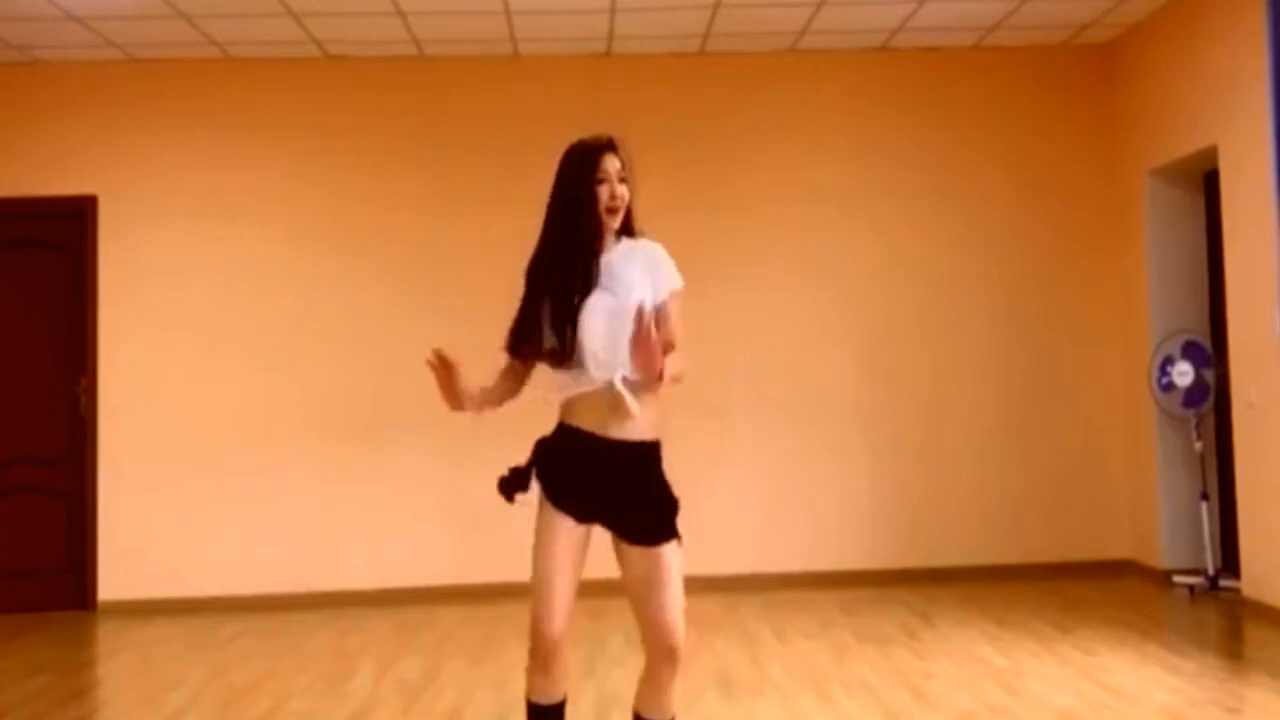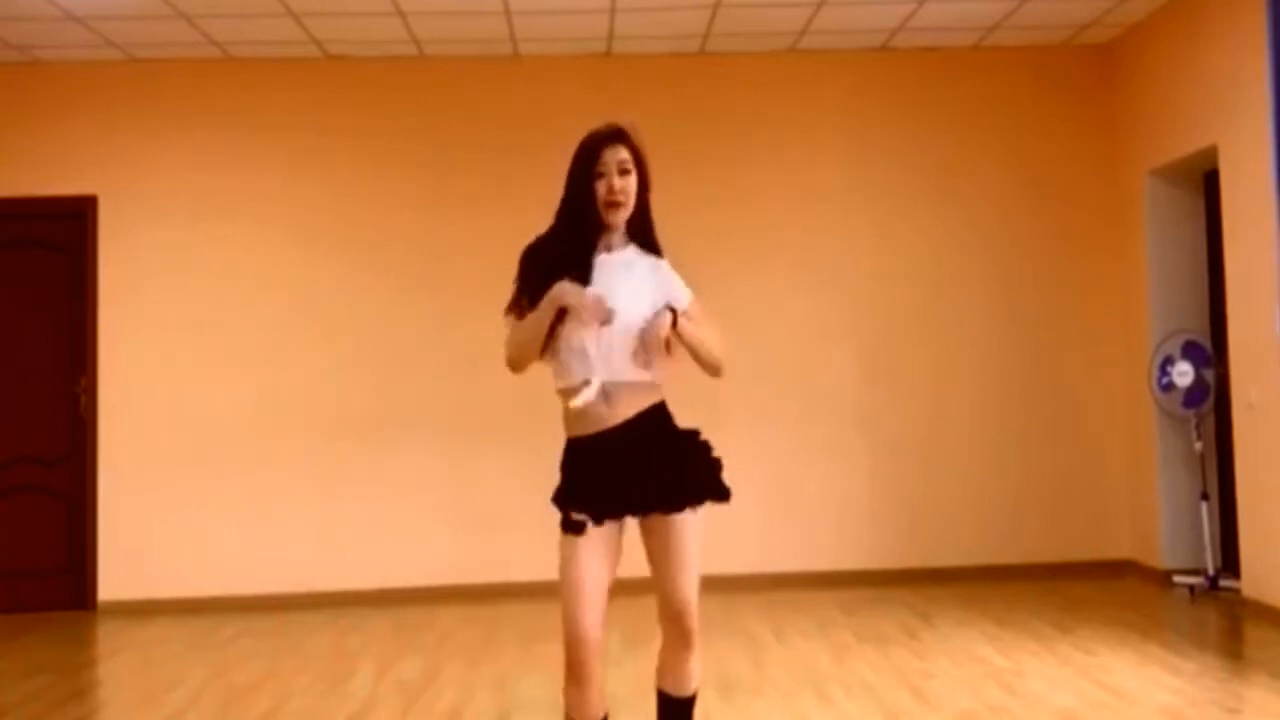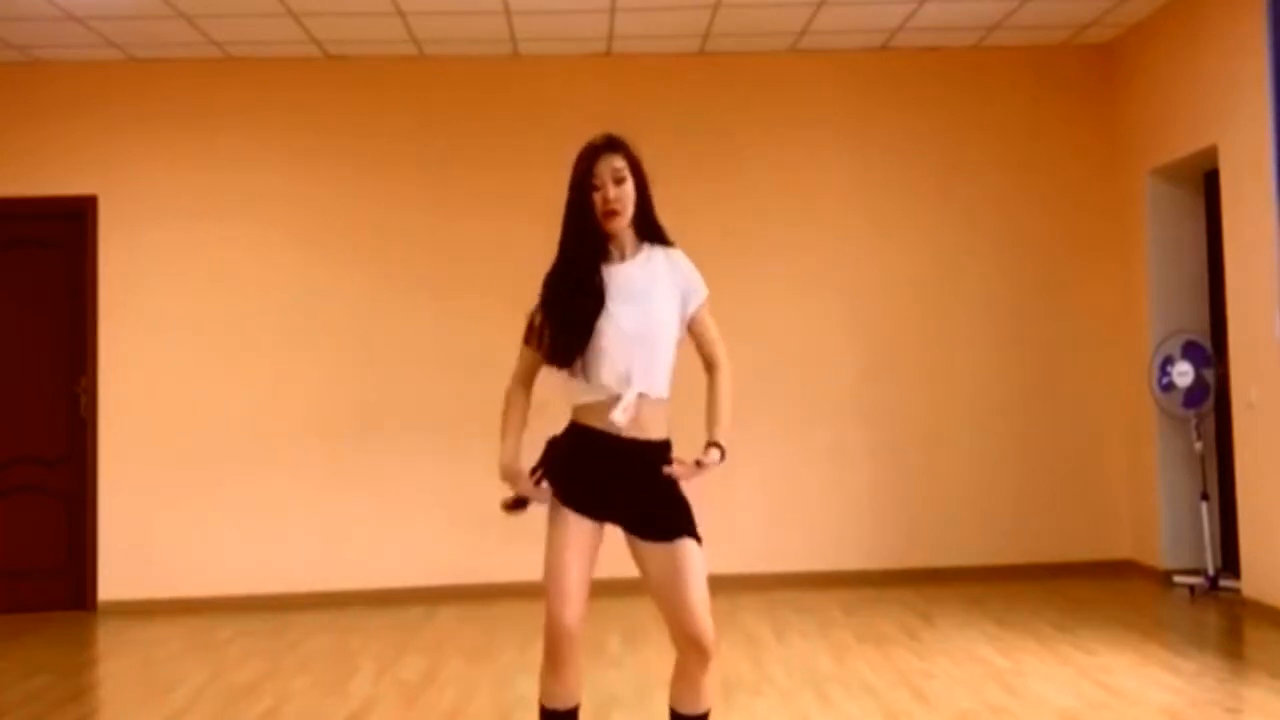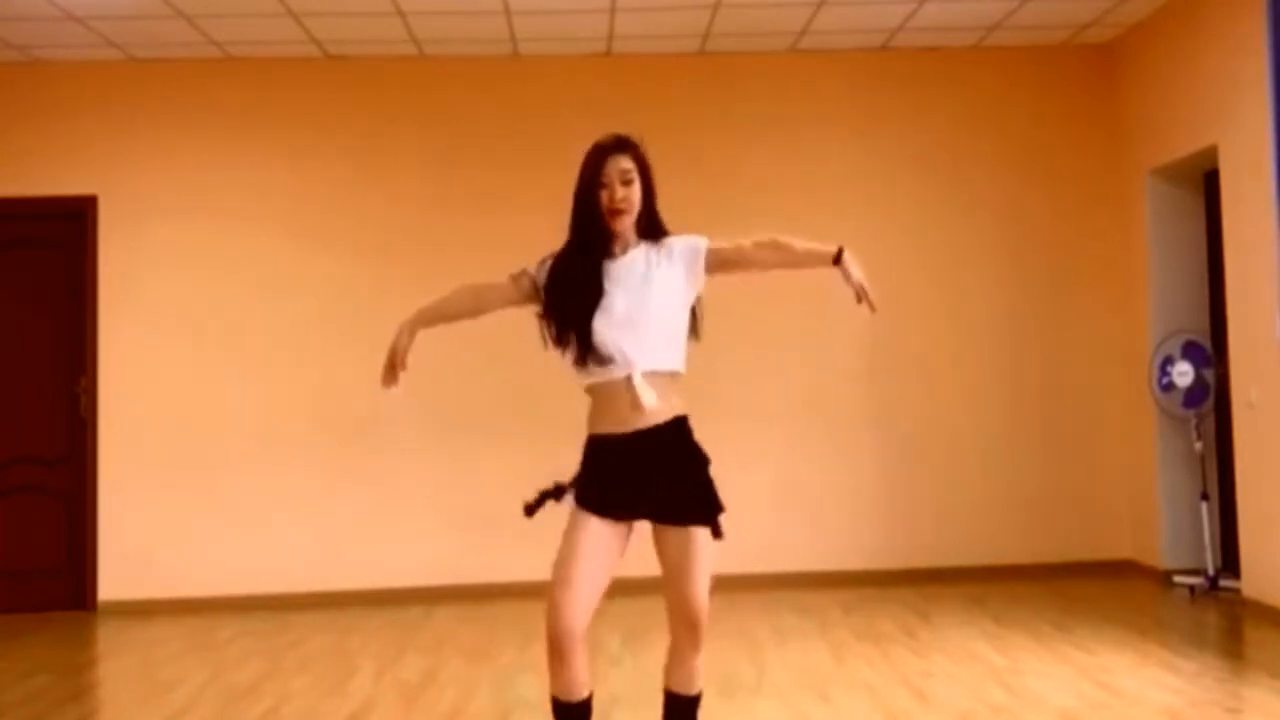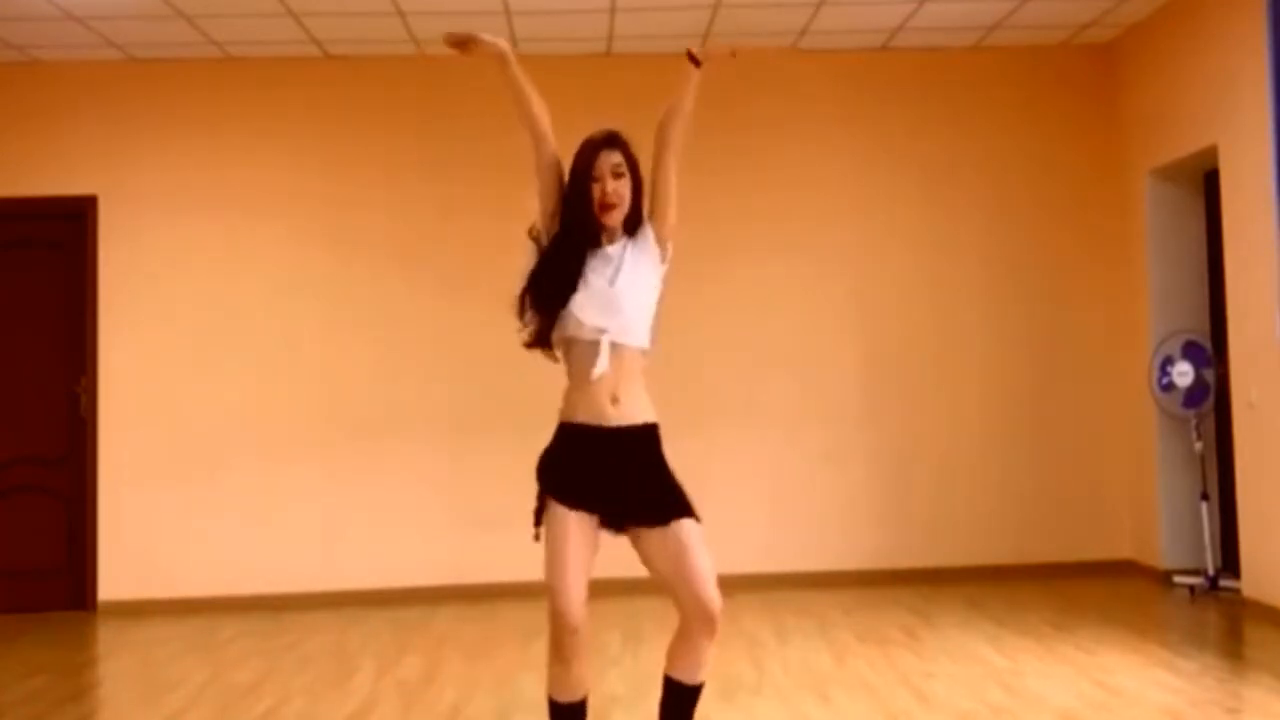
dt=1s
person 1, frame 1
left shoulder: (650, 260)
right shoulder: (555, 277)
left elbow: (678, 363)
right elbow: (515, 372)
left wrist: (662, 366)
right wrist: (470, 398)
left hip: (640, 469)
right hip: (573, 463)
left knee: (668, 645)
right knee: (548, 635)
person 1, frame 2
left shoulder: (655, 272)
right shoulder: (552, 260)
left elbow: (716, 361)
right elbow: (517, 357)
left wrist: (675, 324)
right wrist: (555, 299)
left hip: (656, 447)
right hip: (589, 463)
left knee: (681, 621)
right knee: (582, 641)
person 1, frame 3
left shoulder: (671, 268)
right shoulder: (567, 282)
left elbow: (717, 363)
right elbow: (522, 381)
left wrist: (715, 445)
right wrist: (511, 458)
left hip: (650, 469)
right hip: (580, 462)
left knee: (698, 642)
right knee: (561, 632)
person 1, frame 4
left shoulder: (678, 256)
right shoulder: (567, 270)
left elbow: (762, 252)
right elbow: (485, 295)
left wrist: (838, 257)
right wrist: (413, 323)
left hip: (672, 453)
right hip: (607, 463)
left knee: (691, 622)
right knee: (563, 628)
person 1, frame 5
left shoulder: (651, 247)
right shoulder: (563, 248)
left elbow: (669, 145)
right elbow: (545, 150)
left wrist: (696, 67)
right wrist: (505, 61)
left hip: (639, 455)
right hip: (576, 455)
left knee: (704, 612)
right knee: (567, 625)
